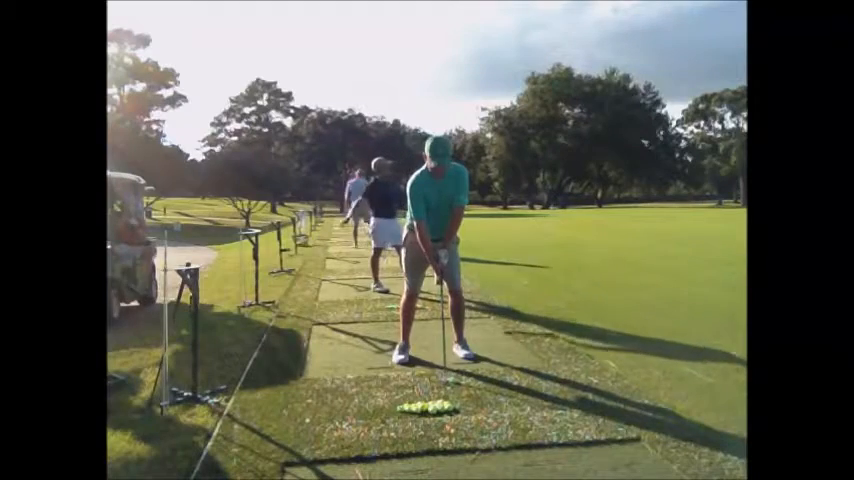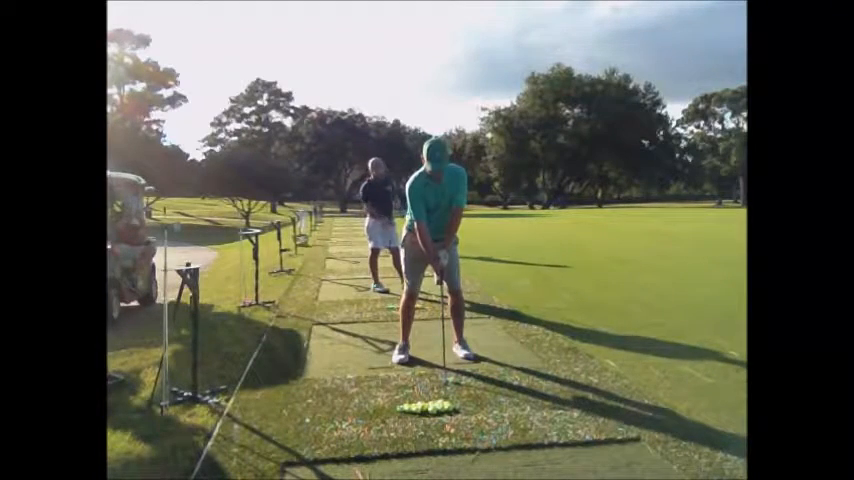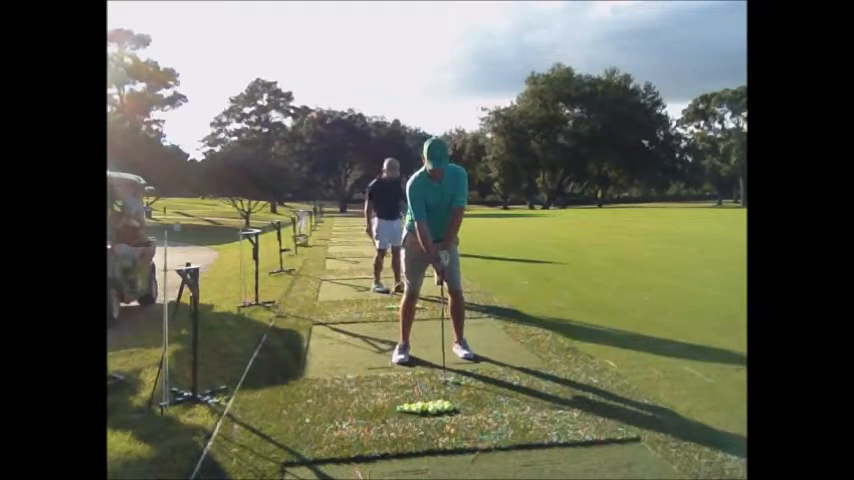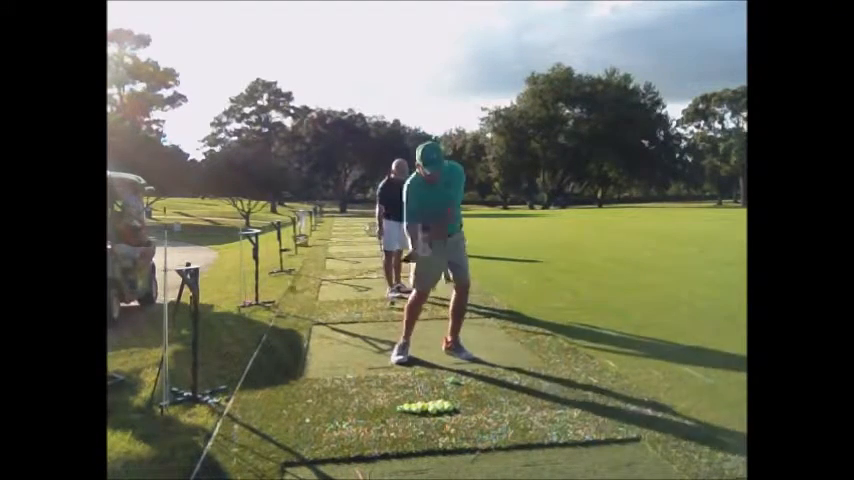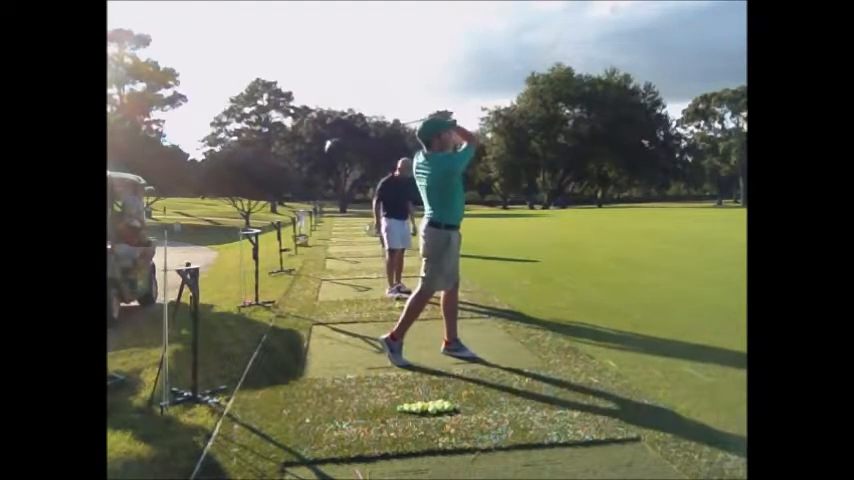
dt=1s
person 1, frame 1
left shoulder: (460, 173)
right shoulder: (416, 183)
left elbow: (458, 212)
right elbow: (420, 225)
left wrist: (444, 247)
right wrist: (432, 260)
left hip: (447, 240)
right hip: (417, 240)
left knee: (456, 290)
right knee: (411, 292)
left ankle: (459, 341)
right ankle: (403, 344)
person 1, frame 2
left shoulder: (458, 174)
right shoulder: (414, 184)
left elbow: (457, 213)
right elbow: (420, 226)
left wrist: (444, 248)
right wrist: (432, 260)
left hip: (446, 240)
right hip: (416, 240)
left knee: (456, 291)
right knee: (411, 292)
left ankle: (459, 341)
right ankle: (403, 344)
person 1, frame 3
left shoulder: (459, 175)
right shoulder: (414, 184)
left elbow: (457, 213)
right elbow: (420, 225)
left wrist: (445, 248)
right wrist: (434, 259)
left hip: (446, 241)
right hip: (416, 241)
left knee: (456, 291)
right knee: (411, 293)
left ankle: (459, 341)
right ankle: (403, 344)
person 1, frame 4
left shoulder: (455, 171)
right shoulder: (412, 186)
left elbow: (450, 211)
right elbow: (410, 224)
left wrist: (434, 233)
right wrist: (418, 245)
left hip: (454, 237)
right hip: (428, 241)
left knee: (462, 287)
right knee: (421, 292)
left ankle: (452, 342)
right ankle: (404, 342)
person 1, frame 5
left shoulder: (421, 159)
right shoulder: (447, 164)
left elbow: (452, 144)
right elbow: (472, 141)
left wrist: (446, 125)
right wrist: (451, 124)
left hip: (446, 231)
right hip: (441, 233)
left knee: (451, 285)
right knee: (427, 288)
left ankle: (451, 341)
right ankle: (394, 338)
person 2, frame 1
left shoulder: (392, 184)
right shoulder: (373, 185)
left elbow: (401, 200)
right elbow: (361, 201)
right wrist: (349, 215)
left hip: (393, 220)
right hip: (379, 221)
left knee: (401, 250)
right knee: (377, 251)
right ankle: (376, 282)
person 2, frame 2
left shoulder: (387, 183)
right shoulder: (367, 187)
left elbow: (394, 201)
right elbow: (368, 208)
left wrist: (394, 198)
right wrist: (384, 219)
left hip: (389, 221)
right hip: (375, 222)
left knee: (395, 251)
right knee: (374, 252)
left ankle: (404, 280)
right ankle: (376, 283)
person 2, frame 3
left shoulder: (398, 184)
right shoulder: (375, 185)
left elbow: (402, 203)
right elbow: (368, 206)
right wrist: (369, 225)
left hip: (396, 221)
right hip: (381, 221)
left knee: (397, 252)
right knee: (381, 252)
left ankle: (398, 283)
right ankle: (377, 283)
person 2, frame 4
right shoulder: (385, 185)
right elbow: (379, 207)
right wrist: (380, 226)
left hip: (402, 221)
right hip: (389, 222)
left knee: (399, 253)
right knee: (389, 254)
left ankle: (398, 283)
right ankle: (390, 287)
person 2, frame 5
left shoulder: (408, 183)
right shoulder: (387, 182)
right elbow: (376, 202)
left wrist: (413, 222)
right wrist: (377, 221)
left hip: (404, 221)
right hip: (390, 220)
left knee: (400, 253)
right knee: (392, 253)
left ankle: (398, 284)
right ankle: (390, 287)
